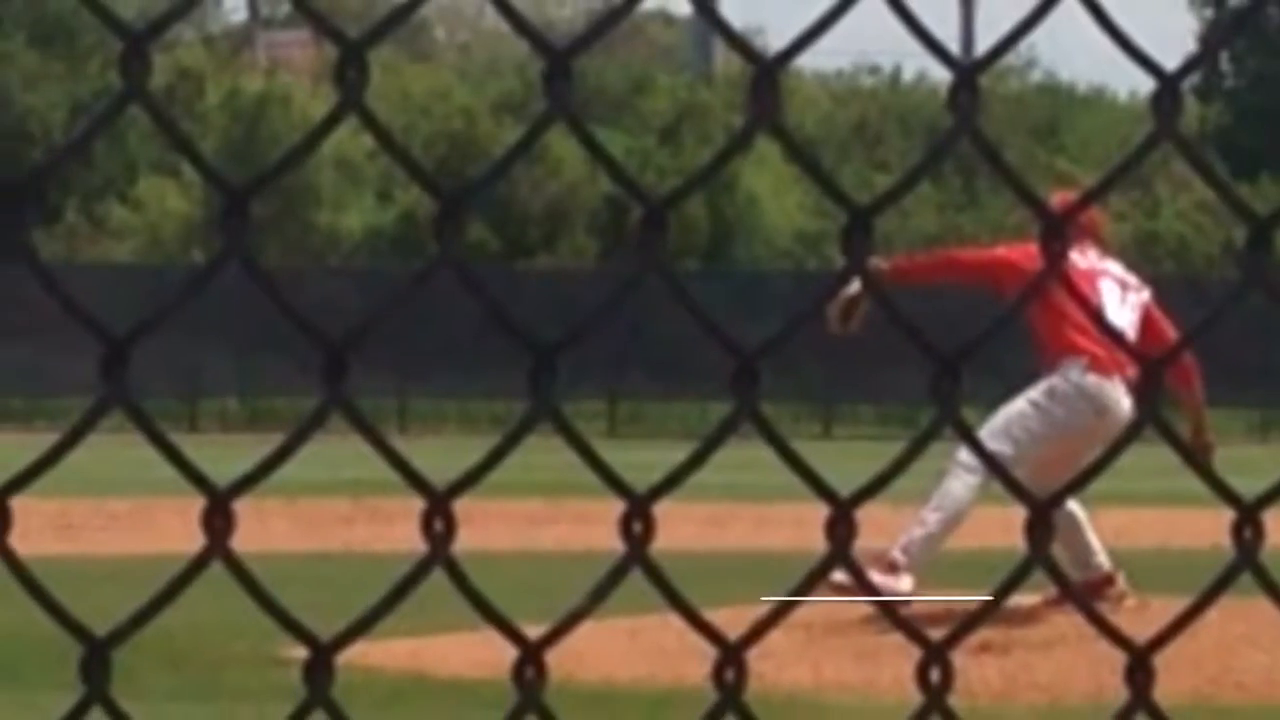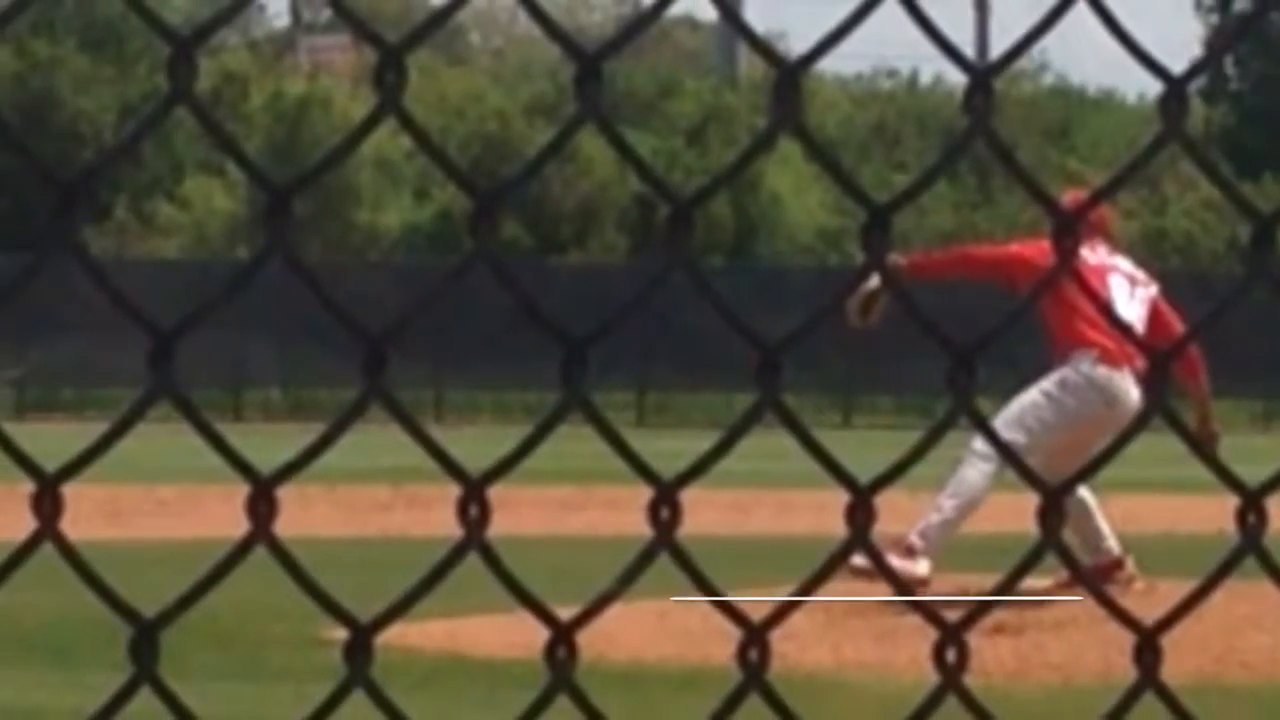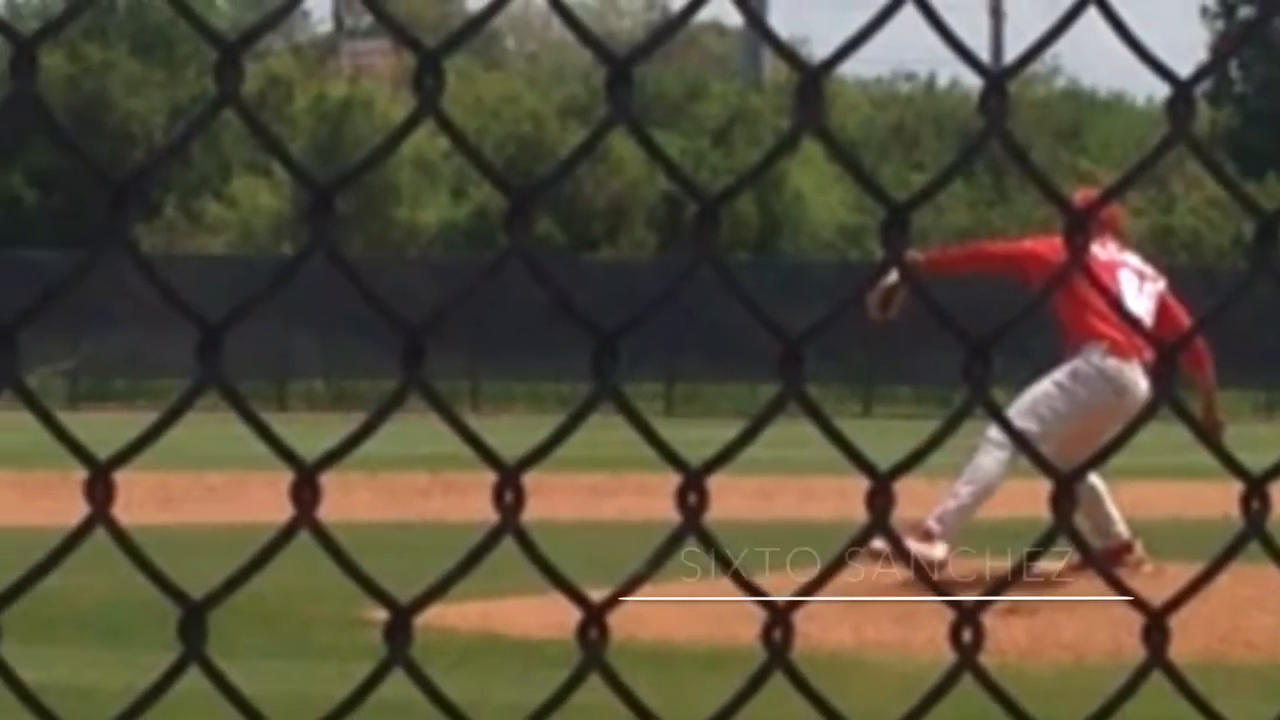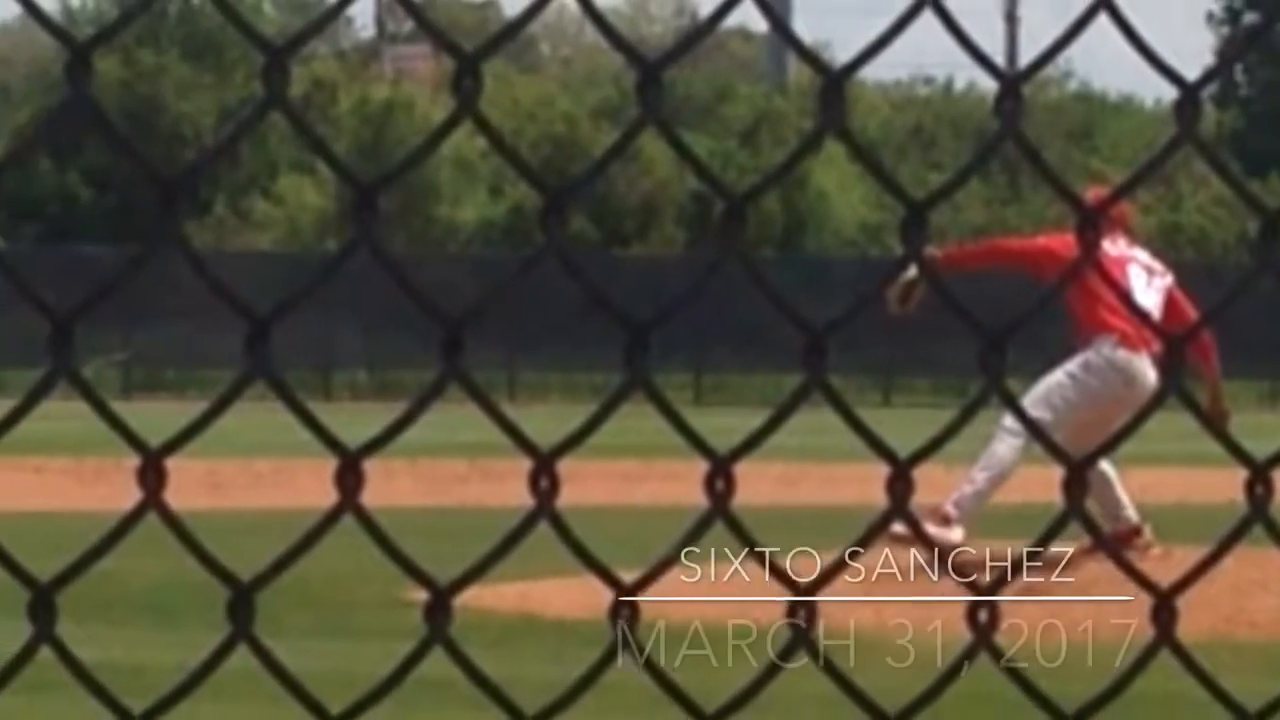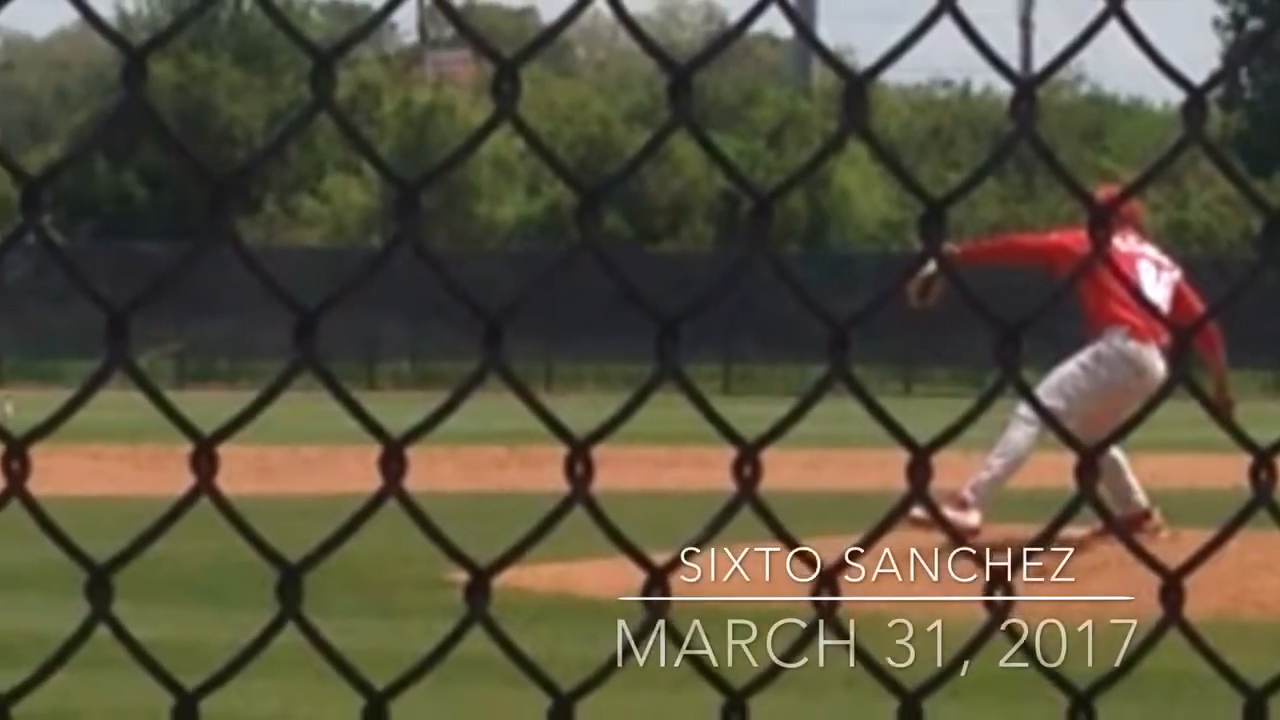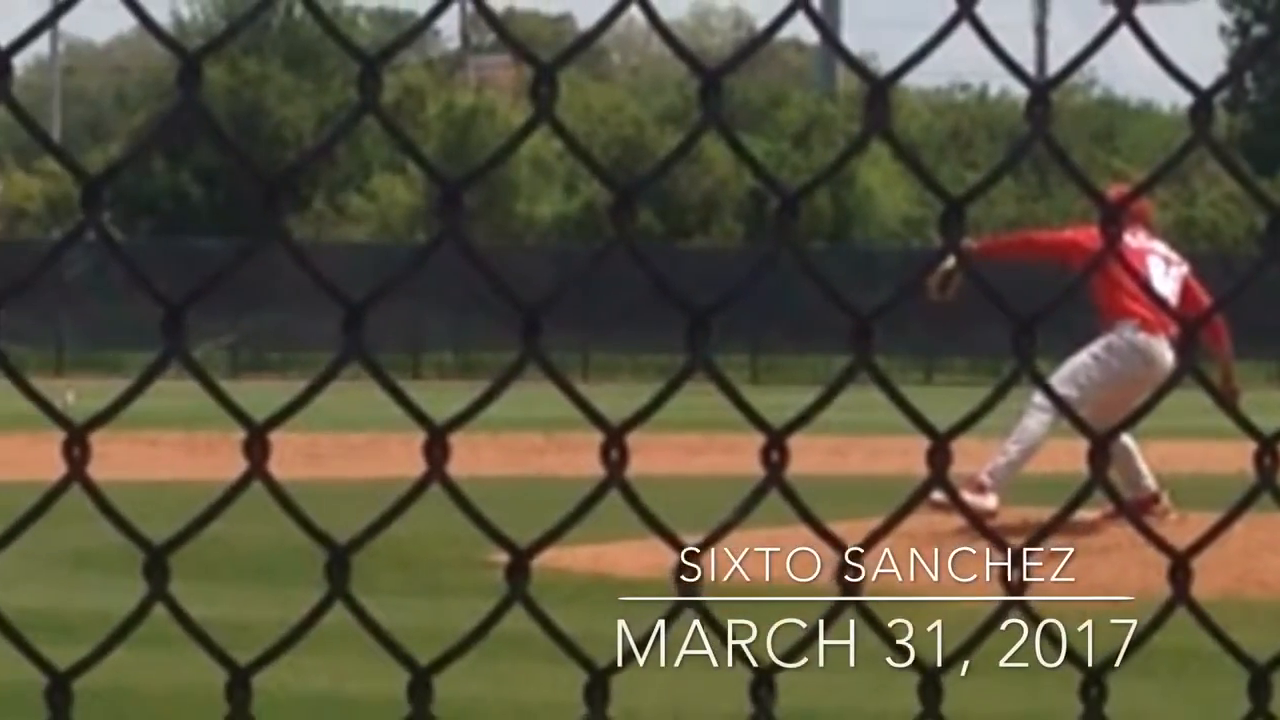
dt=0.4s
person 1, frame 1
left shoulder: (1048, 260)
right shoulder: (1131, 283)
right elbow: (1176, 354)
right wrist: (1198, 425)
left hip: (1078, 384)
right hip: (1118, 403)
left knee: (974, 459)
right knee: (1042, 483)
right ankle: (1098, 577)
person 1, frame 2
left shoulder: (1058, 257)
right shoulder: (1139, 278)
left elbow: (980, 259)
right elbow: (1183, 346)
right wrist: (1204, 415)
left hip: (1090, 375)
right hip: (1128, 394)
left knee: (989, 448)
right knee: (1054, 470)
right ankle: (1108, 560)
person 1, frame 3
left shoulder: (1069, 252)
right shoulder: (1148, 273)
left elbow: (996, 254)
right elbow: (1189, 338)
left wrist: (922, 263)
right wrist: (1209, 403)
left hip: (1100, 366)
right hip: (1136, 384)
left knee: (1004, 436)
right knee: (1065, 457)
left ankle: (932, 537)
right ankle: (1117, 544)
person 1, frame 4
left shoulder: (1081, 248)
right shoulder: (1156, 269)
left elbow: (1009, 251)
right elbow: (1196, 331)
left wrist: (940, 259)
right wrist: (1215, 394)
left hip: (1110, 357)
right hip: (1144, 375)
left knee: (1018, 424)
right knee: (1077, 446)
left ankle: (949, 520)
right ankle: (1127, 528)
person 1, frame 5
left shoulder: (1093, 244)
right shoulder: (1164, 264)
left elbow: (1024, 246)
right elbow: (1203, 324)
left wrist: (958, 254)
right wrist: (1221, 384)
left hip: (1120, 349)
right hip: (1153, 365)
left knee: (1032, 413)
right knee: (1089, 433)
left ankle: (967, 505)
right ankle: (1137, 512)
person 1, frame 6
left shoulder: (1105, 241)
right shoulder: (1173, 260)
left elbow: (1038, 243)
right elbow: (1209, 316)
left wrist: (975, 250)
right wrist: (1227, 374)
left hip: (1131, 341)
right hip: (1163, 356)
left knee: (1047, 401)
right knee: (1100, 419)
left ankle: (984, 488)
right ankle: (1147, 495)
